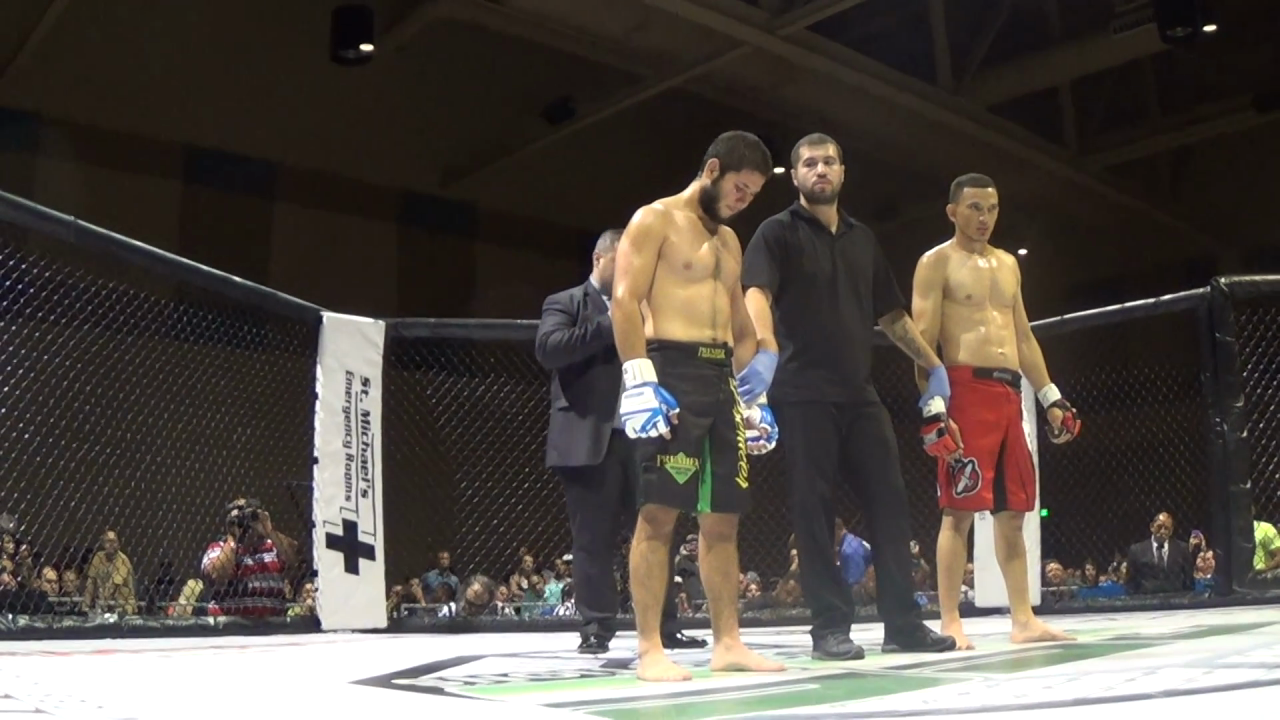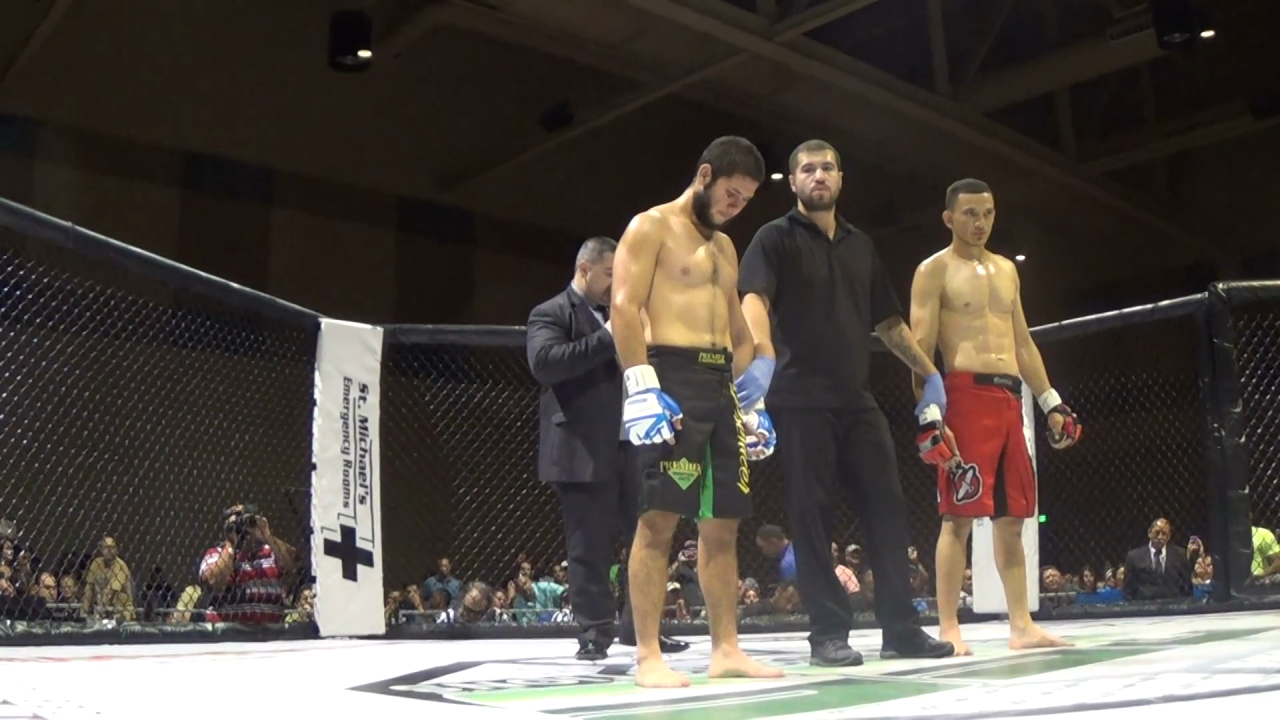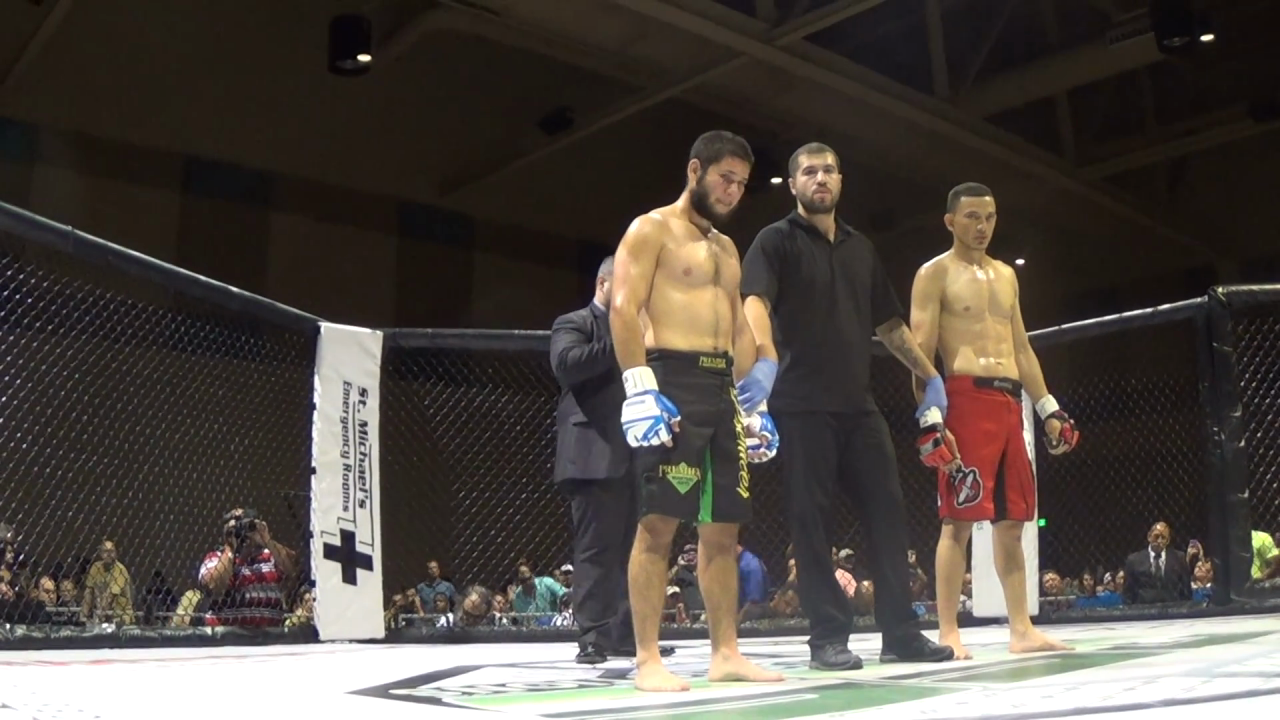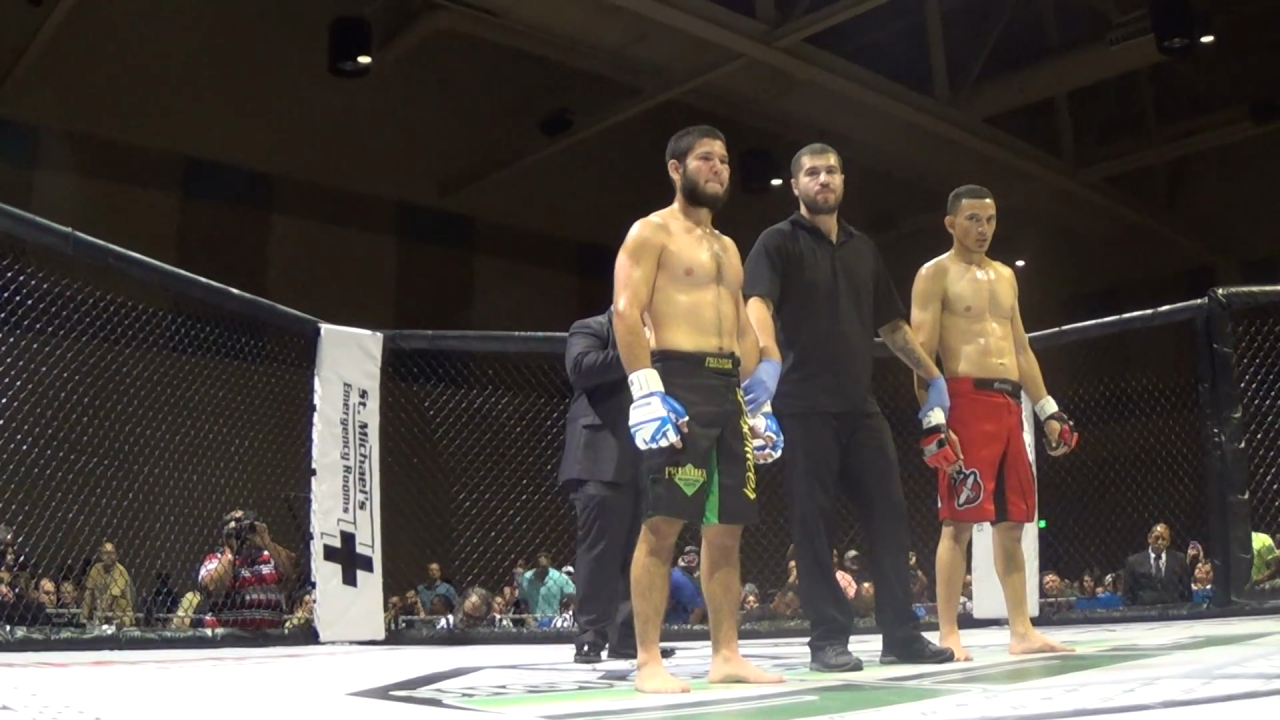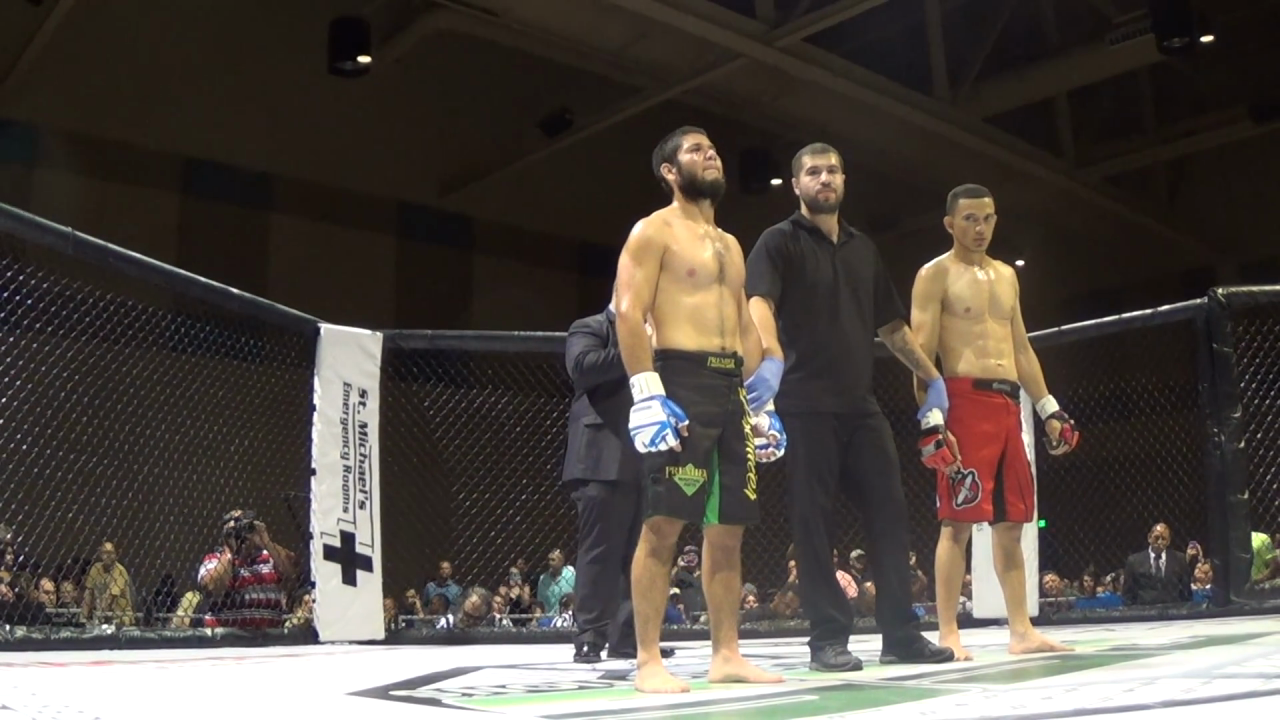
dt=0.5s
person 1, frame 1
left shoulder: (729, 241)
right shoulder: (655, 220)
right elbow: (625, 300)
right wrist: (640, 382)
left hip: (721, 380)
right hip: (671, 371)
left knee: (723, 517)
right knee: (659, 513)
left ankle: (728, 643)
right ankle: (650, 650)
person 1, frame 2
left shoulder: (725, 247)
right shoulder: (651, 227)
right elbow: (624, 308)
right wrist: (643, 388)
left hip: (719, 385)
right hip: (672, 377)
left knee: (723, 523)
right knee: (659, 518)
left ankle: (726, 649)
right ankle: (648, 655)
person 1, frame 3
left shoulder: (727, 249)
right shoulder: (651, 229)
right elbow: (623, 310)
right wrist: (640, 390)
left hip: (721, 388)
right hip: (672, 380)
left knee: (723, 527)
right knee: (659, 522)
left ankle: (726, 654)
right ankle: (648, 661)
person 1, frame 4
left shoulder: (728, 248)
right shoulder: (651, 232)
right elbow: (626, 314)
left wrist: (759, 403)
right wrist: (647, 392)
left hip: (728, 390)
right hip: (678, 382)
left knee: (727, 529)
right knee: (662, 525)
left ankle: (726, 655)
right ankle: (648, 662)
person 1, frame 5
left shoulder: (730, 245)
right shoulder: (654, 231)
right elbow: (628, 314)
left wrist: (762, 402)
right wrist: (647, 395)
left hip: (731, 389)
right hip: (680, 381)
left knee: (728, 528)
right knee: (663, 524)
left ankle: (726, 655)
right ankle: (648, 662)
person 2, frame 1
left shoulder: (862, 239)
right shoulder: (778, 232)
left elbow: (891, 314)
right elbow: (757, 294)
left wrist: (934, 365)
right wrist: (766, 350)
left hip: (859, 392)
right hip: (803, 393)
left knee: (890, 501)
right knee: (814, 508)
left ankle: (902, 622)
right ankle: (830, 627)
person 2, frame 2
left shoulder: (860, 245)
right shoulder: (776, 238)
left elbow: (888, 321)
right elbow: (754, 299)
left wrist: (930, 372)
right wrist: (764, 357)
left hip: (856, 398)
right hip: (800, 398)
left knee: (887, 508)
right knee: (811, 514)
left ankle: (900, 628)
right ankle: (828, 633)
person 2, frame 3
left shoulder: (860, 247)
right shoulder: (777, 241)
left elbow: (888, 323)
right elbow: (755, 302)
left wrist: (931, 376)
right wrist: (766, 359)
left hip: (857, 402)
right hip: (801, 403)
left knee: (888, 511)
right knee: (811, 519)
left ankle: (901, 632)
right ankle: (828, 637)
person 2, frame 4
left shoulder: (863, 248)
right shoulder: (779, 242)
left elbow: (891, 324)
right elbow: (758, 303)
left wrist: (933, 376)
right wrist: (769, 360)
left hip: (859, 404)
right hip: (804, 404)
left knee: (889, 513)
right knee: (813, 521)
left ankle: (901, 633)
right ankle: (828, 639)
person 2, frame 5
left shoulder: (863, 248)
right shoulder: (780, 241)
left elbow: (891, 324)
right elbow: (759, 303)
left wrist: (933, 377)
right wrist: (772, 359)
left hip: (860, 403)
right hip: (805, 403)
left knee: (890, 512)
right knee: (813, 520)
left ankle: (901, 633)
right ankle: (827, 639)
person 3, frame 1
left shoulder: (1008, 265)
right shoulder: (936, 263)
left elbow: (1024, 337)
right elbow: (923, 341)
left wrist: (1051, 399)
right wrist: (933, 407)
left hip: (1009, 393)
right hip: (966, 389)
left knee: (1012, 512)
right knee: (959, 510)
left ankle: (1024, 620)
right ankle: (950, 622)
person 3, frame 2
left shoulder: (1006, 270)
right shoulder: (934, 271)
left elbow: (1023, 343)
right elbow: (921, 349)
left wrist: (1052, 403)
right wrist: (929, 416)
left hip: (1009, 399)
right hip: (966, 396)
left knee: (1012, 518)
right knee: (959, 516)
left ankle: (1022, 626)
right ankle: (948, 628)
person 3, frame 3
left shoulder: (1005, 276)
right shoulder: (935, 274)
right elbow: (921, 353)
left wrist: (1049, 410)
right wrist: (930, 419)
left hip: (1010, 404)
right hip: (966, 400)
left knee: (1012, 522)
right knee: (958, 521)
left ankle: (1022, 630)
right ankle: (948, 633)
person 3, frame 4
left shoulder: (1005, 276)
right shoulder: (936, 274)
right elbow: (923, 353)
left wrist: (1048, 411)
right wrist: (933, 420)
left hip: (1009, 405)
right hip: (966, 401)
left knee: (1012, 523)
right knee: (959, 521)
left ankle: (1022, 631)
right ankle: (949, 634)
person 3, frame 5
left shoulder: (1006, 276)
right shoulder: (935, 275)
right elbow: (922, 354)
left wrist: (1049, 409)
right wrist: (931, 420)
left hip: (1008, 405)
right hip: (966, 402)
left knee: (1011, 523)
right knee: (959, 521)
left ankle: (1022, 631)
right ankle: (948, 634)
person 4, frame 1
right shoulder: (565, 303)
right elbow: (547, 349)
right wrist: (609, 324)
right hip: (590, 440)
right knee: (593, 539)
left ankle: (664, 627)
right ankle: (596, 628)
person 4, frame 2
right shoulder: (550, 314)
right elbow: (544, 364)
right wrist: (606, 339)
right hip: (584, 452)
right knee: (589, 548)
left ankle: (638, 626)
right ankle: (594, 634)
person 4, frame 3
right shoulder: (574, 324)
right elbow: (565, 364)
left hip: (636, 457)
right hip: (596, 456)
left knee: (633, 549)
right knee: (596, 547)
left ankle: (625, 635)
right ankle: (593, 637)
person 4, frame 4
right shoulder: (590, 329)
right elbow: (581, 367)
left hip: (640, 463)
right hip: (601, 460)
left knee: (636, 552)
right knee: (599, 549)
left ankle: (626, 636)
right ankle: (591, 637)
person 4, frame 5
right shoulder: (589, 328)
right elbow: (582, 366)
left hip: (641, 461)
right hip: (604, 459)
left knee: (636, 552)
right knee: (600, 548)
left ankle: (627, 635)
right ankle: (590, 637)
